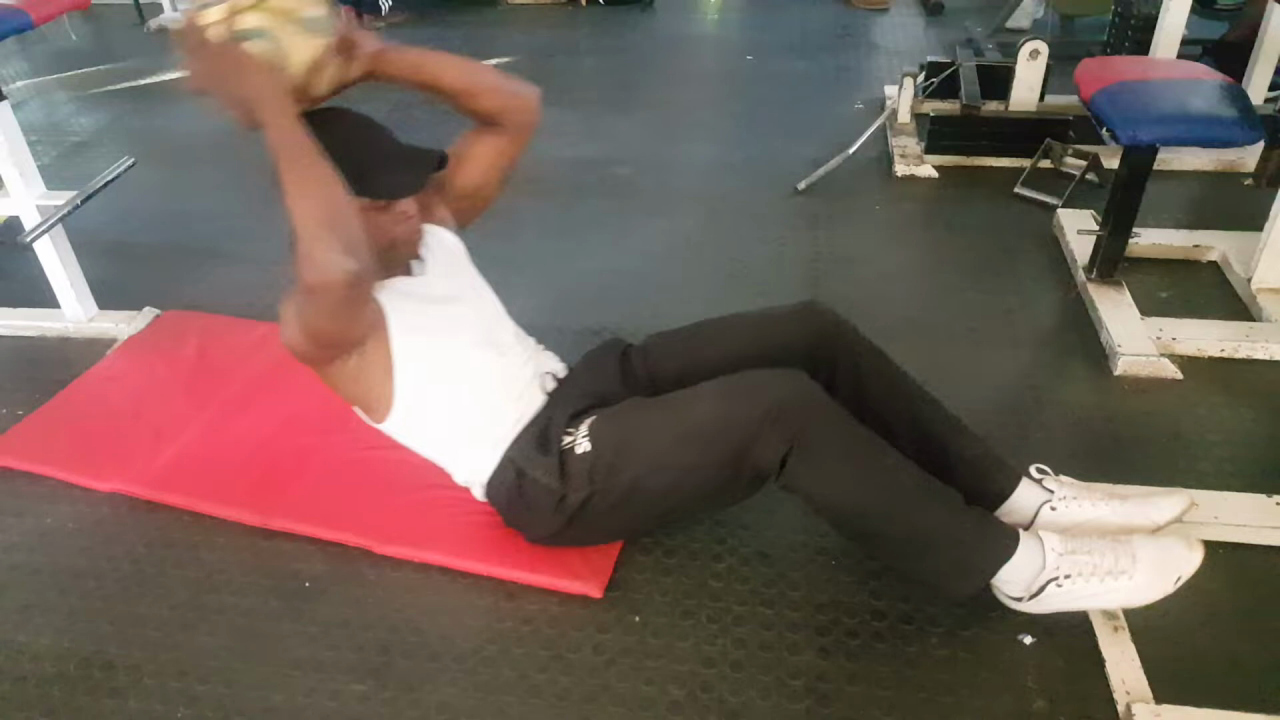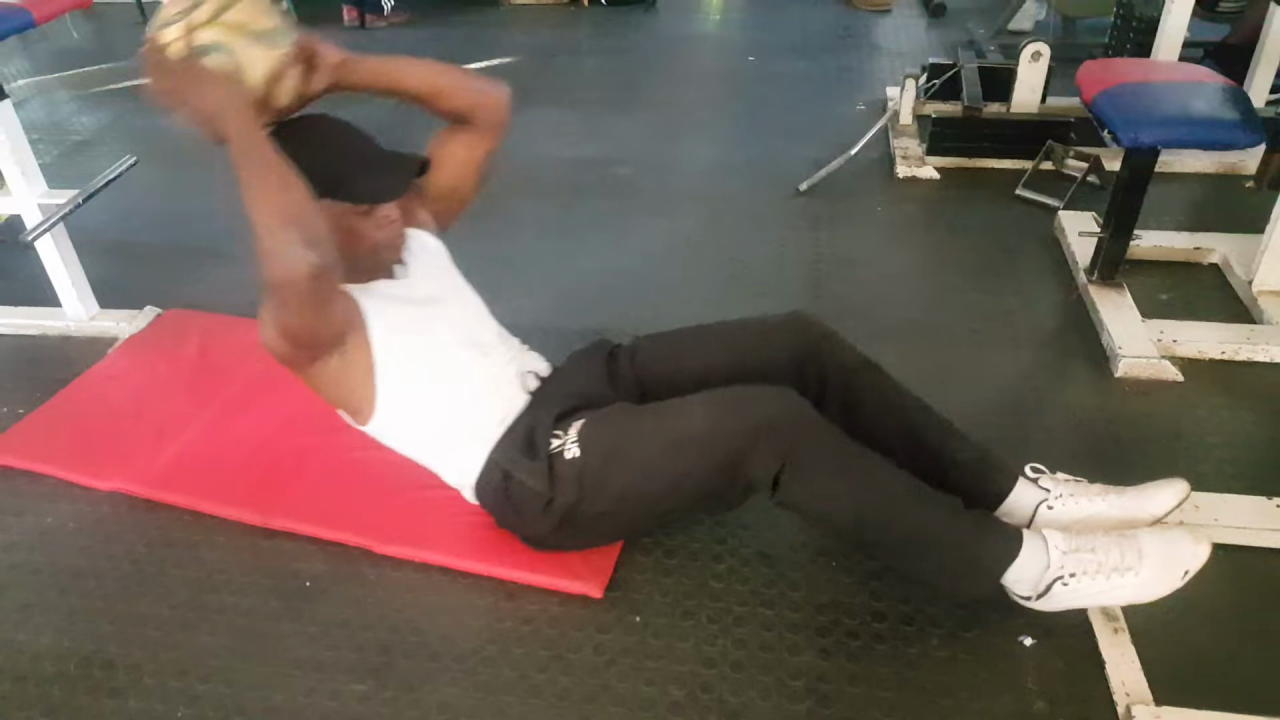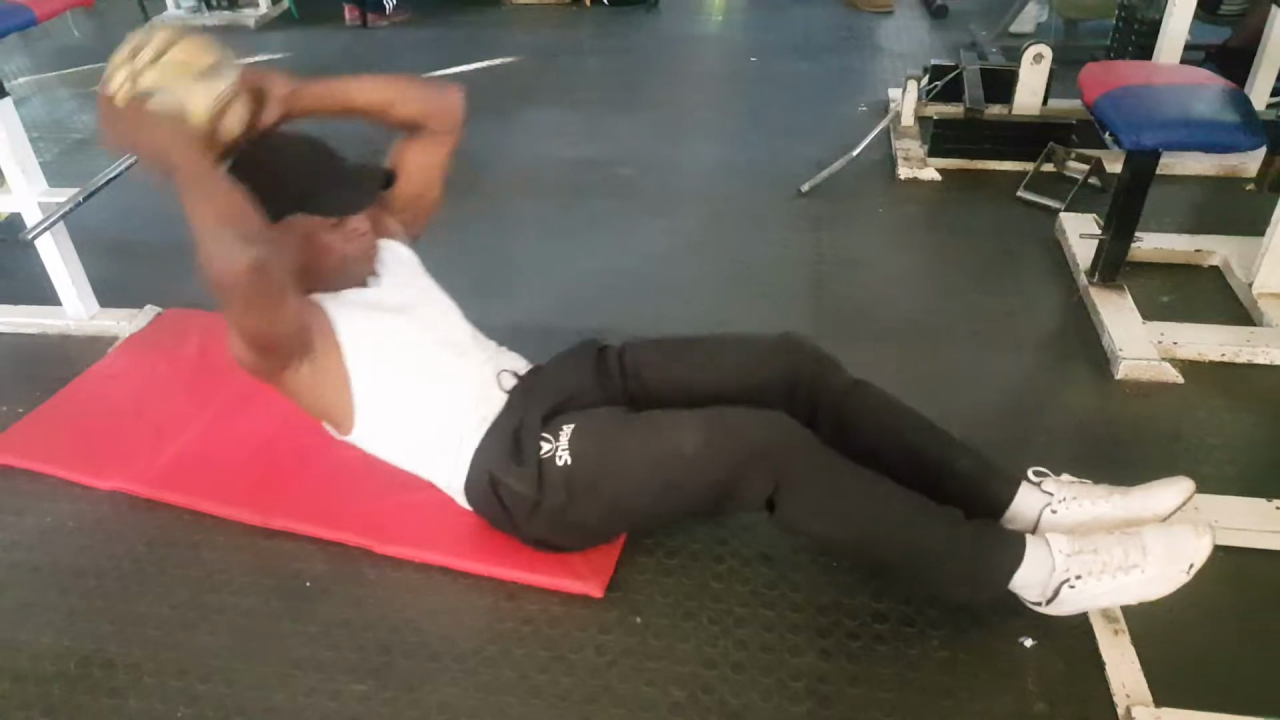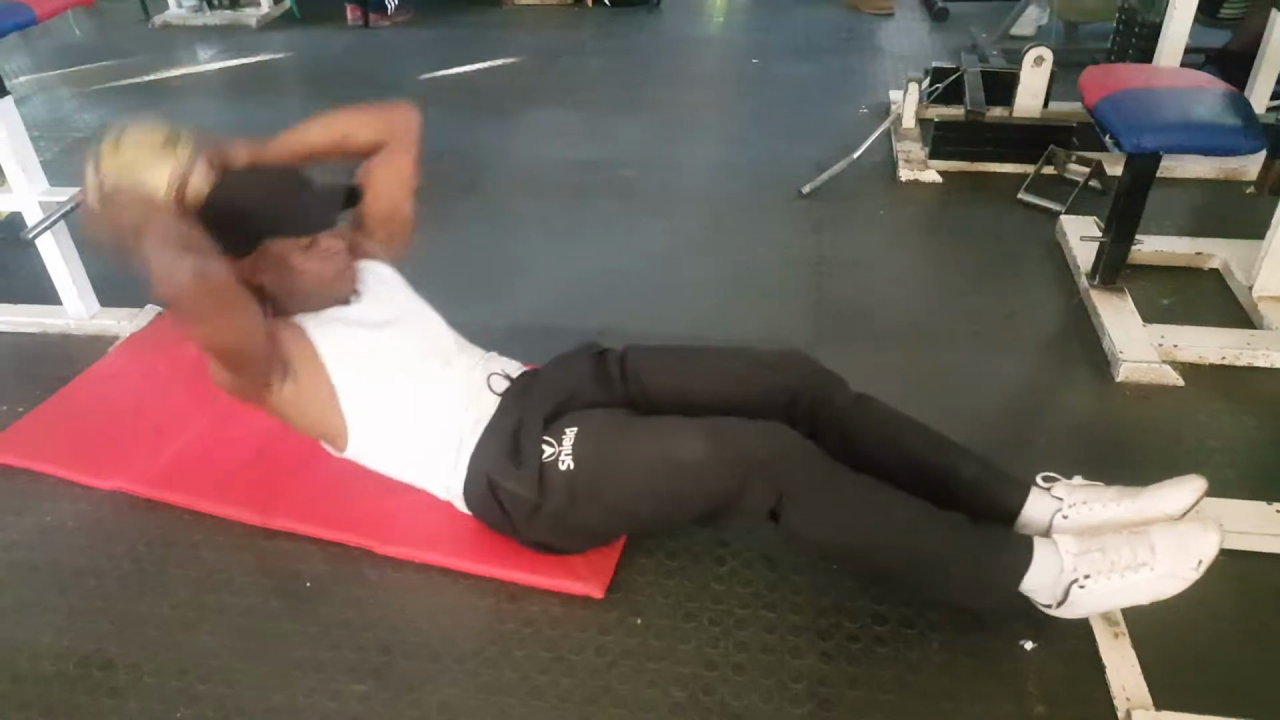
dt=0.1s
person 1, frame 1
left shoulder: (428, 227)
right shoulder: (326, 324)
left elbow: (519, 109)
right elbow: (337, 263)
left wrist: (383, 60)
right wrist: (277, 111)
left hip: (586, 388)
right hip: (548, 477)
left knee: (813, 331)
right knee: (782, 406)
left ankle: (1015, 496)
right ankle: (1015, 568)
person 1, frame 2
left shoulder: (408, 232)
right shoulder: (304, 327)
left elbow: (488, 107)
right elbow: (302, 261)
left wrist: (346, 70)
right wrist: (236, 120)
left hip: (572, 389)
right hip: (535, 479)
left knee: (800, 344)
right knee: (771, 424)
left ankle: (1010, 495)
right ankle: (1020, 567)
person 1, frame 3
left shoulder: (382, 243)
right shoulder: (282, 339)
left elbow: (439, 108)
right elbow: (243, 263)
left wrist: (293, 100)
right wrist: (183, 156)
left hip: (562, 384)
right hip: (522, 469)
left knee: (794, 367)
right knee: (764, 448)
left ankle: (1024, 498)
right ankle: (1029, 570)
person 1, frame 4
left shoulder: (363, 262)
right shoulder: (264, 359)
left elbow: (396, 125)
right elbow: (198, 283)
left wrist: (252, 157)
right wrist: (148, 221)
left hip: (556, 388)
right hip: (519, 473)
left knee: (795, 383)
right knee: (766, 459)
left ankle: (1028, 503)
right ankle: (1037, 575)
